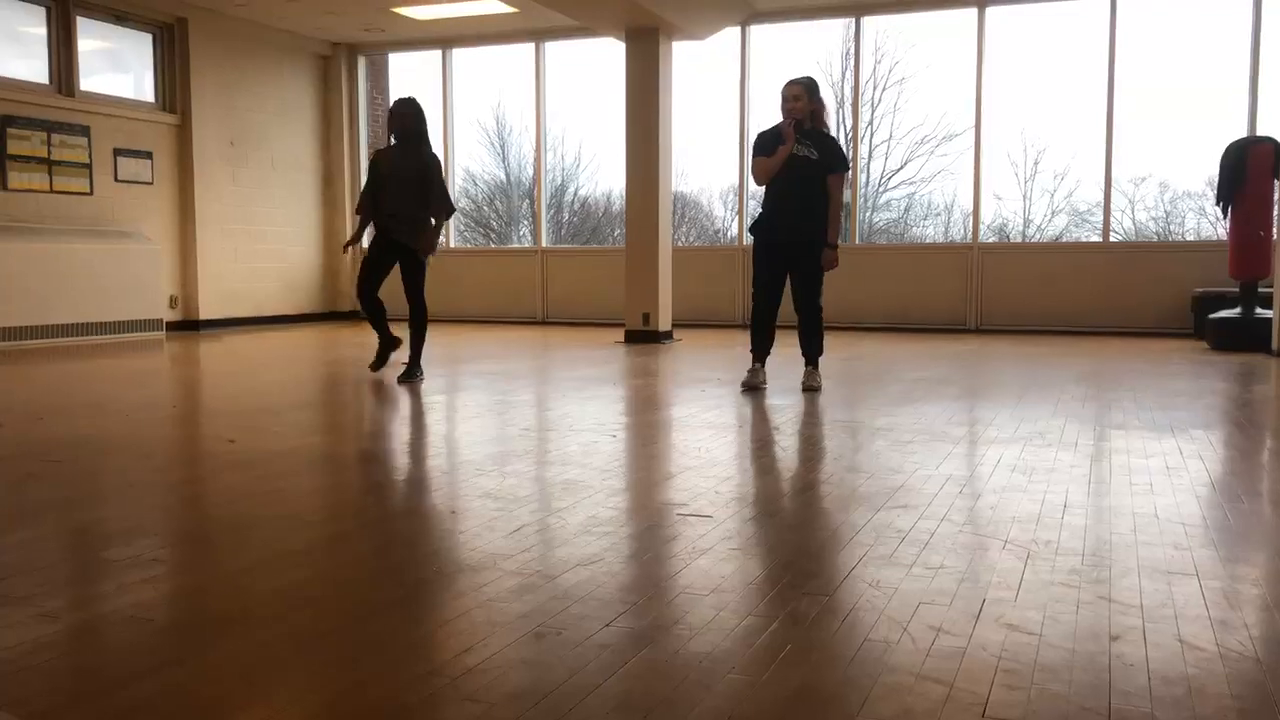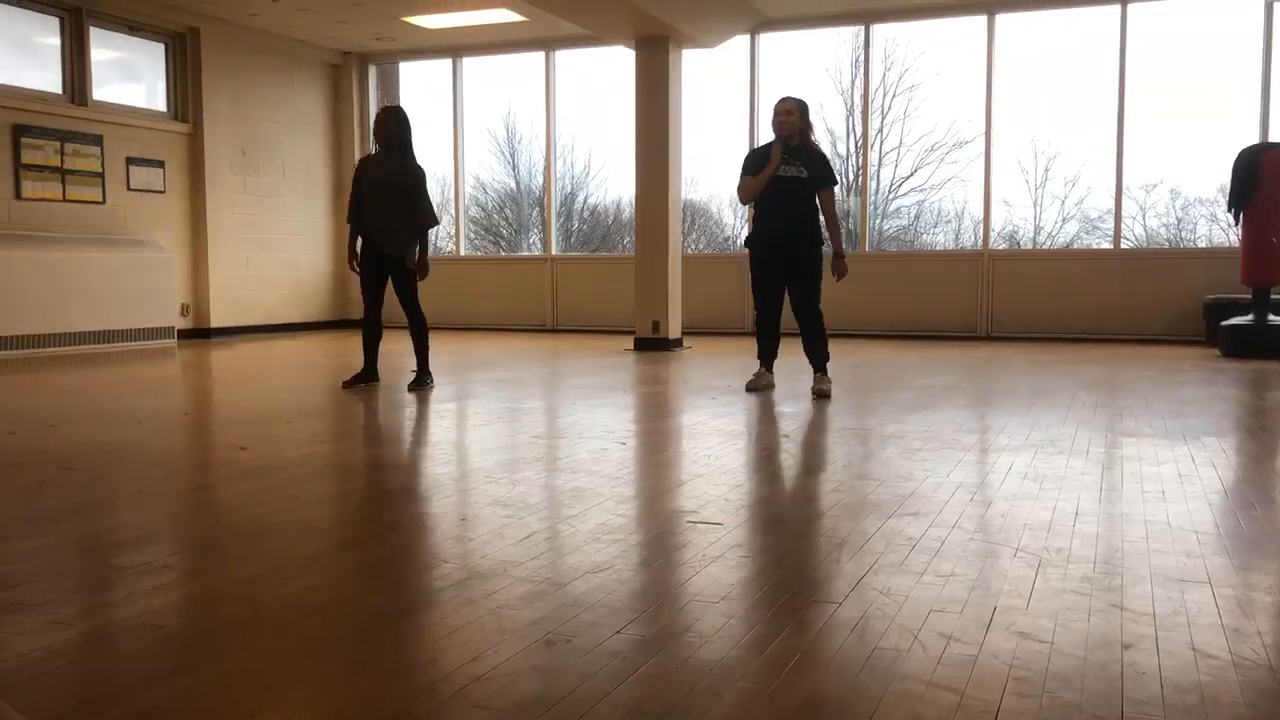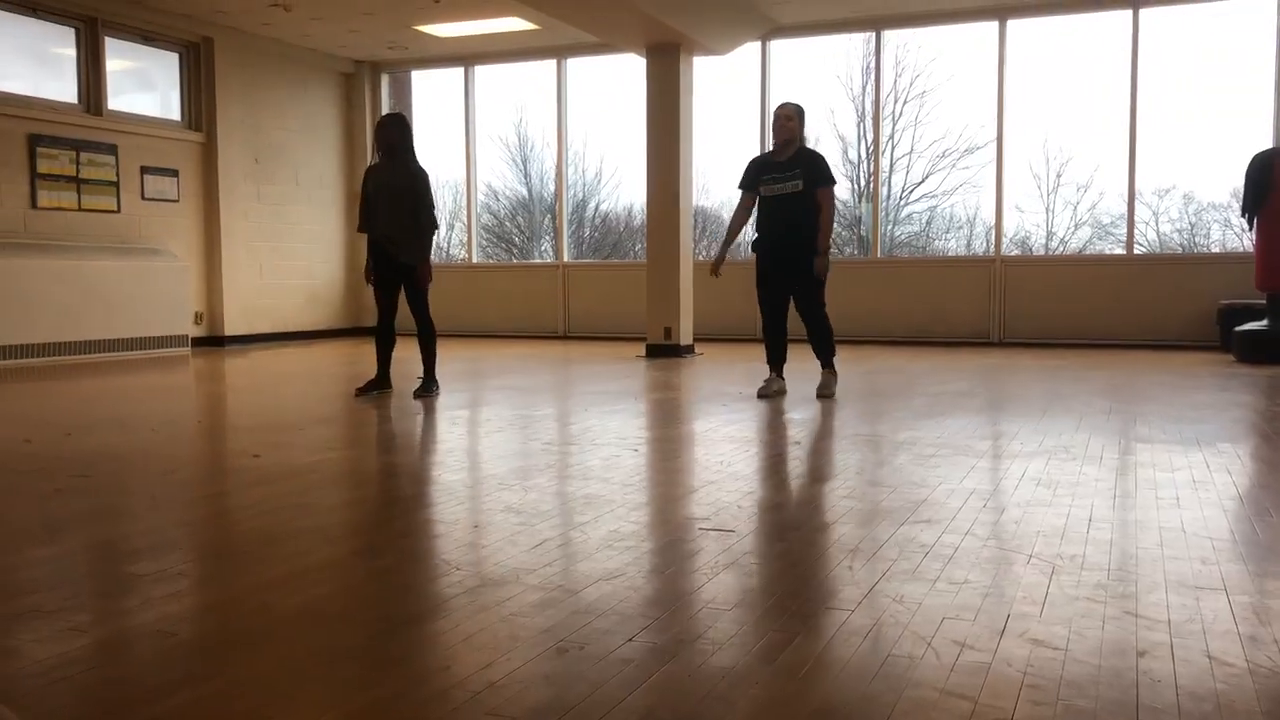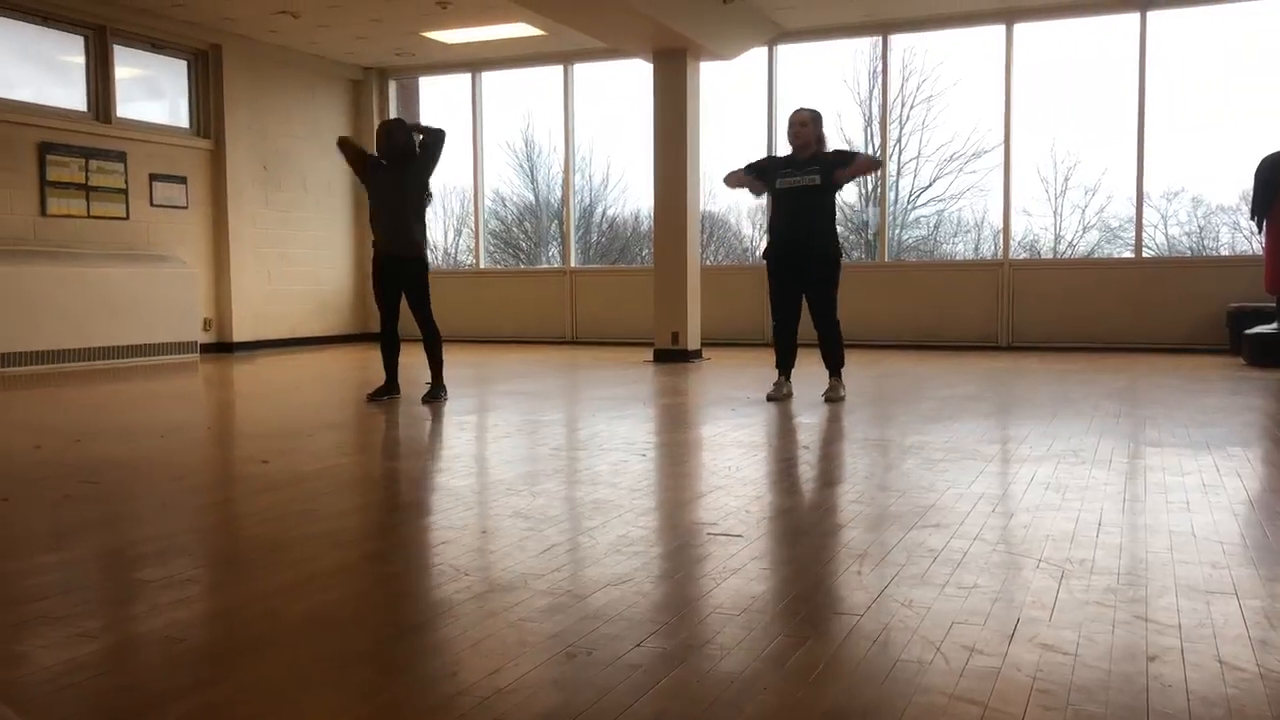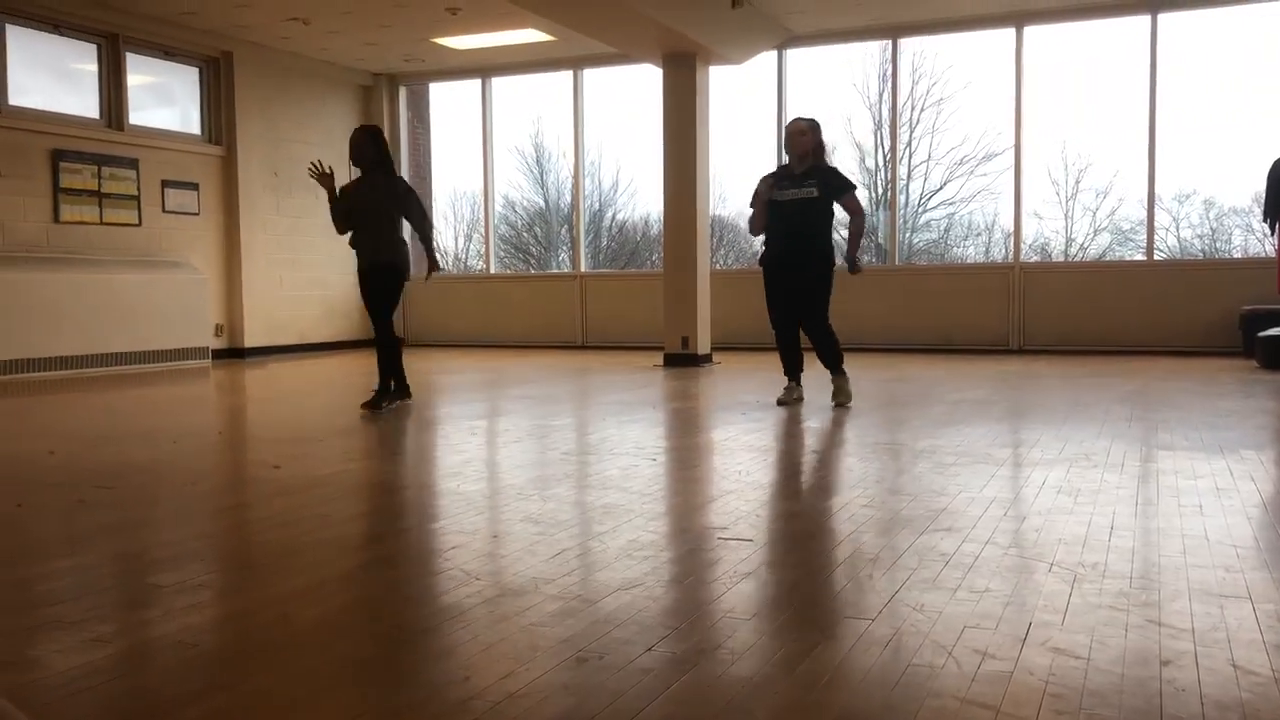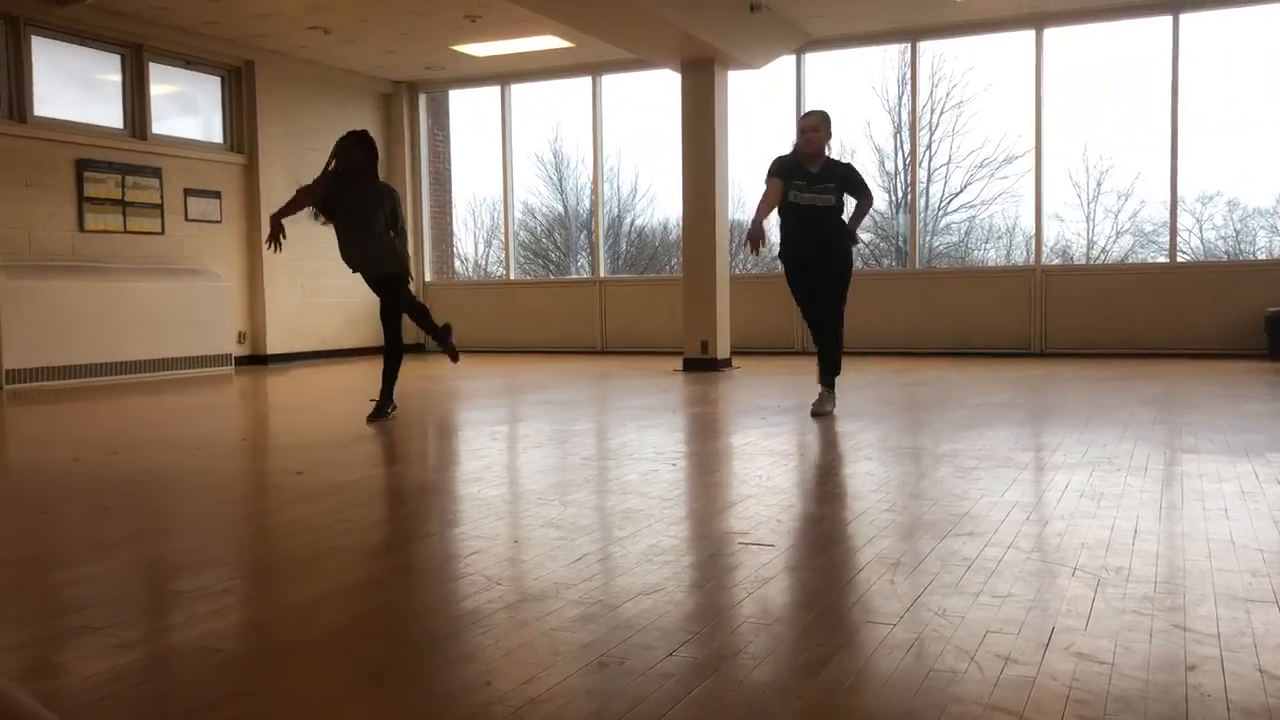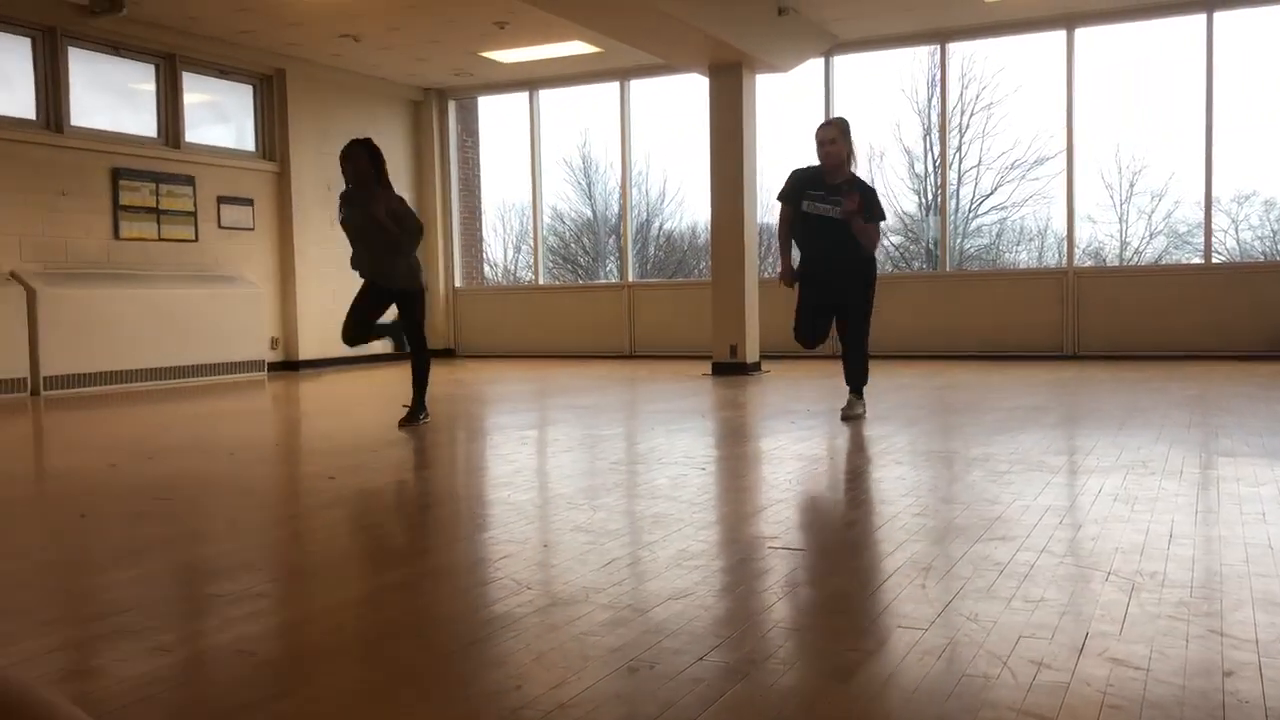
dt=0.4s
person 1, frame 1
left shoulder: (827, 145)
right shoulder: (768, 139)
left elbow: (835, 198)
right elbow: (760, 177)
left wrist: (831, 244)
right wrist: (787, 145)
left hip: (810, 238)
right hip: (770, 233)
left knee: (808, 303)
right knee: (764, 301)
left ankle: (812, 367)
right ankle: (757, 365)
person 1, frame 2
left shoulder: (814, 159)
right shoulder: (758, 157)
left elbow: (828, 210)
right elbow: (745, 197)
left wrist: (838, 253)
right wrist: (773, 165)
left hip: (804, 248)
right hip: (764, 246)
left knee: (808, 311)
right knee: (765, 311)
left ankle: (821, 373)
right ankle: (765, 369)
person 1, frame 3
left shoulder: (812, 162)
right shoulder: (758, 166)
left elbow: (827, 208)
right elbow: (745, 209)
left wrist: (822, 252)
right wrist: (724, 250)
left hip: (805, 252)
right hip: (769, 252)
left knee: (813, 311)
right knee: (772, 315)
left ankle: (828, 370)
right ankle: (775, 376)
person 1, frame 4
left shoulder: (831, 162)
right shoulder: (773, 165)
left elbow: (874, 162)
right elbow: (732, 178)
left wrist: (847, 173)
right wrist: (747, 180)
left hip: (820, 256)
right hip: (781, 256)
left knee: (825, 318)
right knee: (783, 319)
left ankle: (835, 379)
right ankle: (783, 379)
person 1, frame 5
left shoulder: (827, 175)
right shoulder: (774, 179)
left elbow: (857, 213)
right elbow: (755, 228)
left wrist: (852, 254)
right wrist: (761, 196)
left hip: (815, 262)
right hip: (777, 263)
left knee: (814, 323)
right knee: (783, 325)
left ankle: (839, 376)
right ankle: (793, 383)
person 1, frame 6
left shoulder: (842, 172)
right shoulder: (784, 166)
left elbow: (866, 198)
right elbow: (772, 193)
left wrist: (851, 228)
right wrist: (757, 223)
left hip: (834, 257)
right hip: (796, 257)
left knee: (830, 318)
right knee: (813, 316)
left ankle: (828, 389)
right ankle: (825, 372)
person 1, frame 7
left shoulder: (864, 192)
right shoulder: (801, 180)
left elbow: (870, 243)
right elbow: (785, 223)
left wrist: (853, 216)
right wrist: (786, 264)
left hip: (856, 273)
right hip: (815, 271)
left knee: (853, 334)
right knee: (808, 335)
left ankle: (856, 396)
right ankle: (821, 317)
person 2, frame 1
left shoulder: (427, 159)
right shoulder: (381, 158)
left elbow: (440, 204)
right elbow: (369, 199)
left wrist: (434, 234)
right wrist: (359, 233)
left hip: (415, 238)
right hip: (384, 235)
left knee: (414, 298)
right knee: (364, 289)
left ankle: (414, 362)
right ankle: (386, 340)
person 2, frame 2
left shoulder: (411, 170)
right shoulder: (365, 166)
left elbow: (422, 215)
right elbow: (355, 211)
left wrist: (423, 254)
right wrist: (352, 247)
left hip: (401, 249)
right hip: (372, 247)
left knee: (411, 307)
right knee: (371, 309)
left ankle: (424, 371)
right ankle: (369, 369)
person 2, frame 3
left shoulder: (415, 174)
right shoulder: (373, 174)
left elbow: (427, 221)
right elbow: (369, 222)
left wrist: (425, 260)
right wrist: (370, 259)
left hip: (411, 256)
right hip: (384, 256)
left knee: (420, 314)
right knee: (384, 316)
left ankle: (430, 378)
right ankle: (382, 376)
person 2, frame 4
left shoulder: (416, 169)
right shoulder: (373, 171)
left elbow: (437, 136)
right elbow: (344, 144)
left wrist: (413, 128)
right wrist: (349, 143)
left hip: (412, 257)
right hip: (383, 258)
left knee: (424, 319)
right knee: (387, 322)
left ankle: (438, 383)
right ankle: (391, 382)
person 2, frame 5
left shoulder: (394, 184)
right shoulder: (351, 189)
left elbow: (420, 219)
right elbow: (342, 226)
left wrist: (430, 253)
right wrist: (330, 188)
left hip: (392, 263)
right hip: (366, 264)
left knee: (383, 323)
right knee: (381, 325)
left ankle: (386, 388)
right ankle: (397, 386)
person 2, frame 6
left shoulder: (385, 193)
right shoulder: (333, 186)
left elbow: (398, 231)
right elbow: (306, 197)
left wrist: (403, 263)
right wrist: (278, 218)
left hip: (391, 268)
right hip: (369, 269)
left knee: (391, 328)
right knee: (405, 305)
left ankle: (386, 399)
right ankle: (441, 335)
person 2, frame 7
left shoulder: (391, 202)
right shoulder: (348, 201)
left elbow: (413, 239)
left wrist: (382, 219)
left hip: (405, 278)
right hip: (376, 280)
left knee: (415, 340)
right knee: (352, 334)
left ankle: (419, 406)
right ankle: (392, 329)
